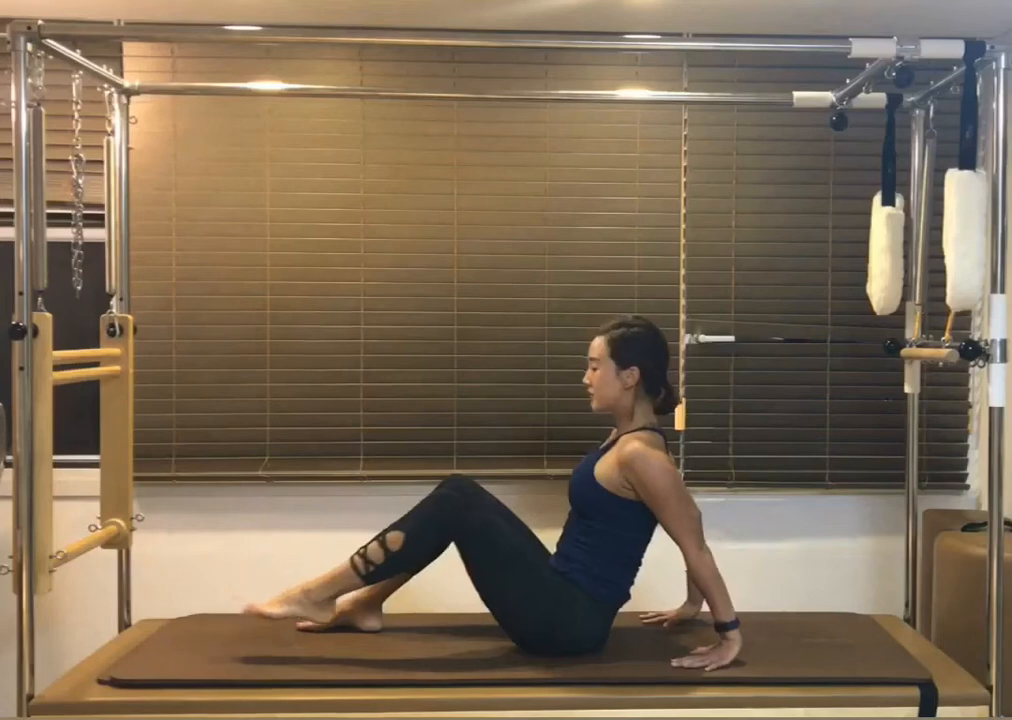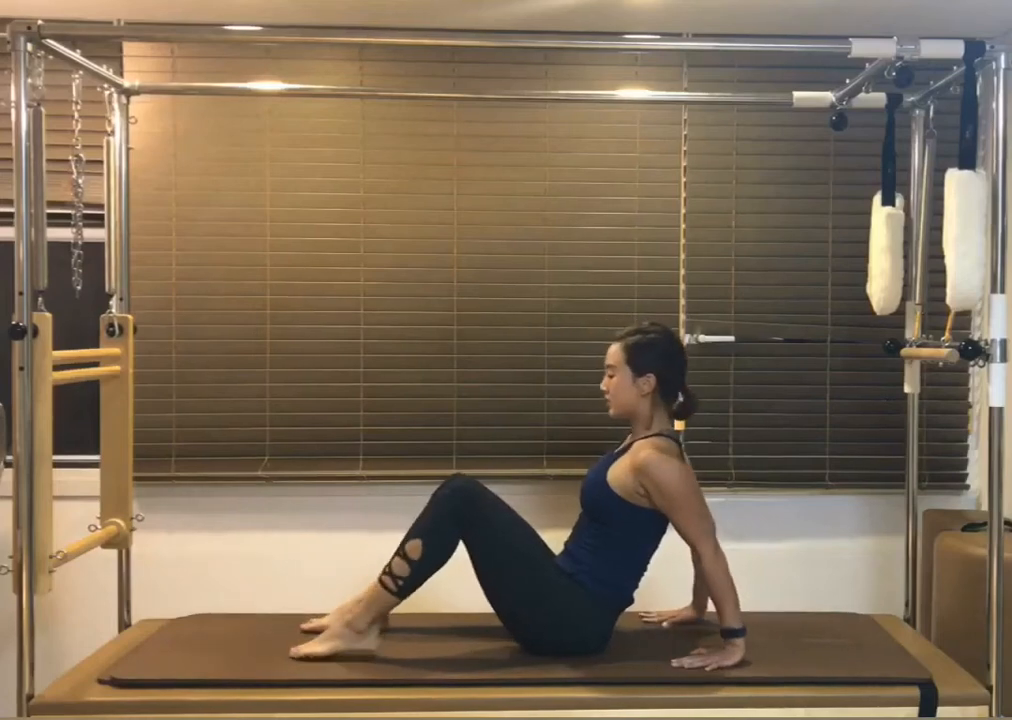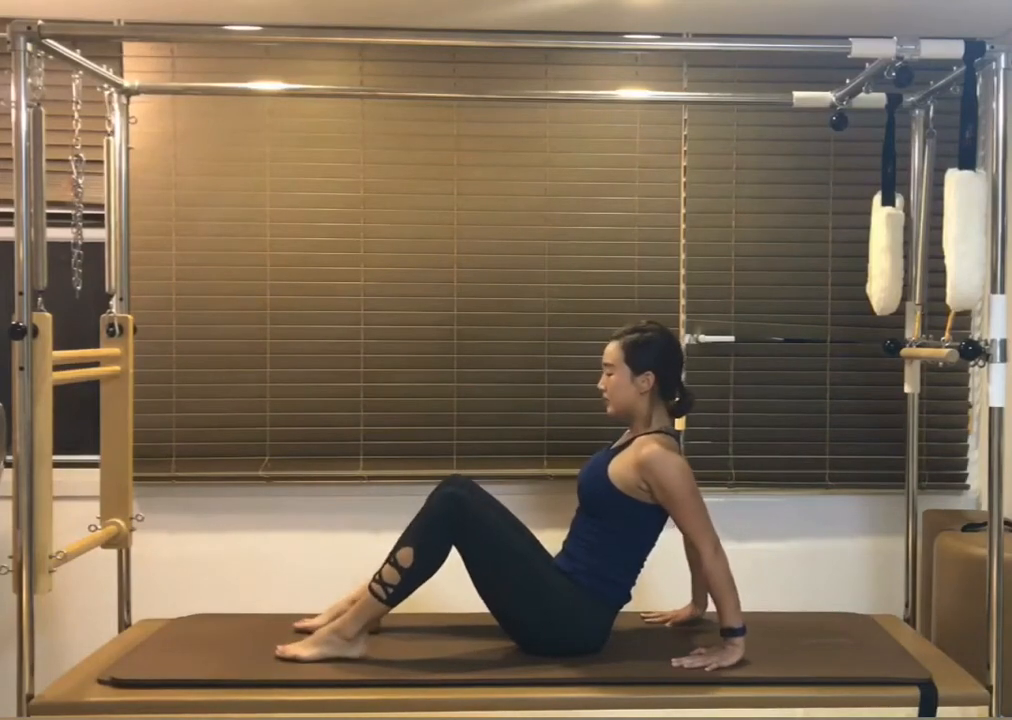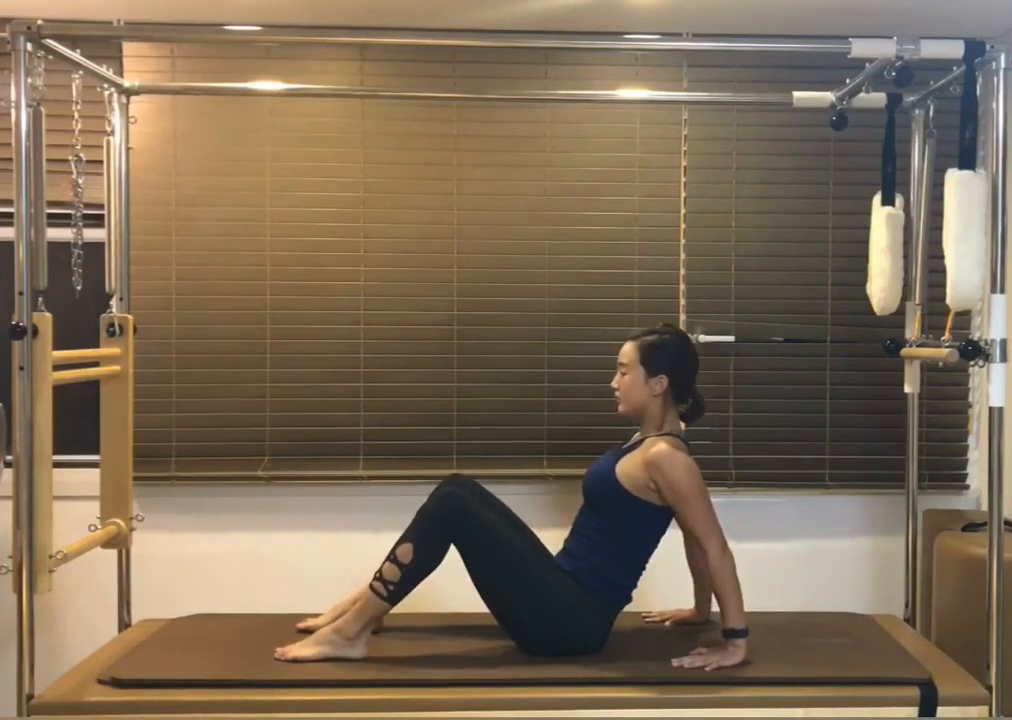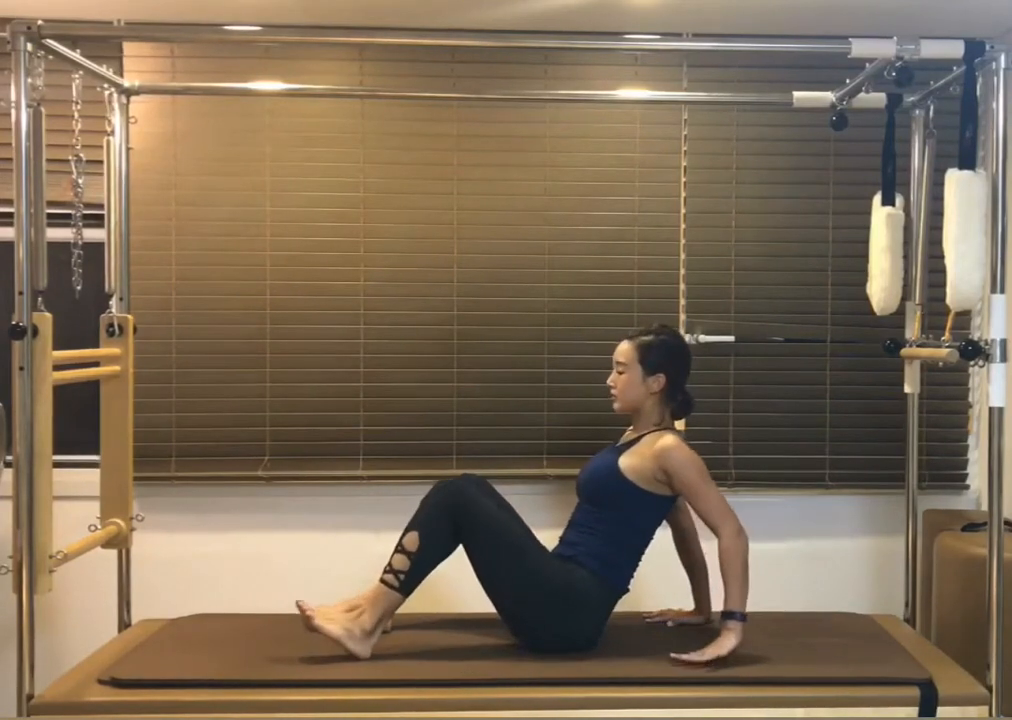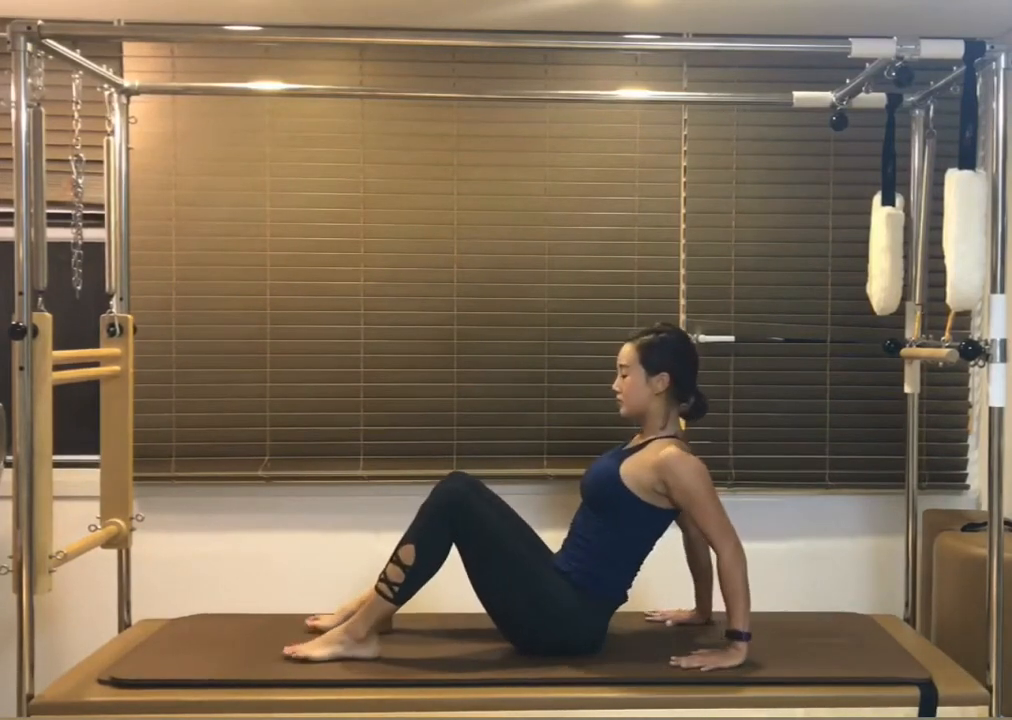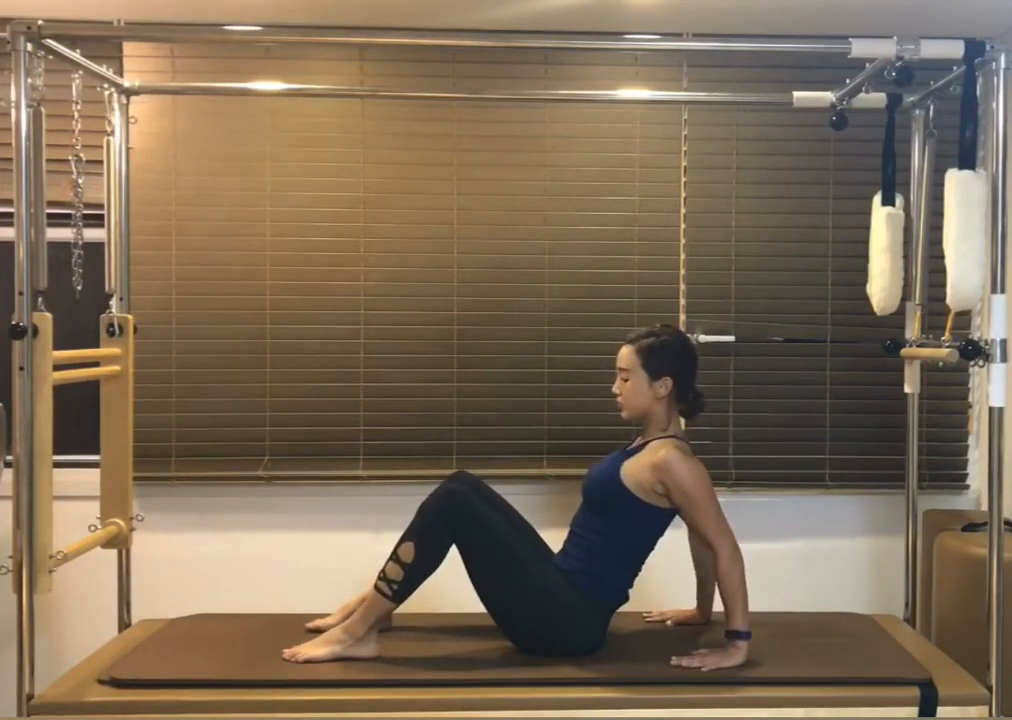
dt=0.7s
person 1, frame 1
left shoulder: (639, 455)
right shoulder: (630, 437)
left elbow: (695, 544)
right elbow: (692, 516)
left wrist: (729, 636)
right wrist: (691, 604)
left hip: (567, 621)
right hip: (561, 596)
left knee: (450, 509)
right knee: (458, 490)
left ankle: (319, 596)
right ankle: (365, 604)
person 1, frame 2
left shoulder: (652, 461)
right shoulder: (647, 441)
left elbow: (708, 547)
right elbow: (704, 523)
left wrist: (733, 640)
right wrist: (696, 606)
left hip: (570, 621)
right hip: (565, 595)
left knee: (459, 502)
right knee: (461, 491)
left ankle: (358, 626)
right ankle: (370, 606)
person 1, frame 3
left shoulder: (655, 457)
right shoulder: (640, 438)
left elbow: (708, 546)
right elbow: (692, 534)
left wrist: (733, 639)
right wrist: (695, 605)
left hip: (570, 621)
right hip: (561, 595)
left knee: (452, 507)
right knee: (458, 491)
left ankle: (347, 633)
right ankle: (363, 603)
person 1, frame 4
left shoulder: (665, 458)
right shoulder: (648, 441)
left elbow: (716, 547)
right elbow: (693, 535)
left wrist: (735, 641)
right wrist: (700, 610)
left hip: (568, 621)
right hip: (561, 595)
left knee: (451, 506)
right knee: (460, 490)
left ankle: (348, 632)
right ankle: (367, 603)
person 1, frame 5
left shoulder: (666, 451)
right shoulder: (636, 439)
left elbow: (732, 533)
right elbow: (685, 531)
left wrist: (732, 627)
right wrist: (701, 609)
left hip: (568, 610)
right hip: (559, 595)
left knee: (452, 497)
right knee: (467, 489)
left ankle: (364, 628)
right ankle: (376, 603)
person 1, frame 6
left shoulder: (672, 461)
right shoulder: (646, 443)
left elbow: (729, 547)
right elbow: (694, 532)
left wrist: (737, 642)
right wrist: (701, 611)
left hip: (566, 620)
right hip: (559, 591)
left knee: (453, 503)
right knee: (460, 488)
left ankle: (358, 635)
right ankle: (376, 604)
person 1, frame 7
left shoulder: (670, 461)
right shoulder: (651, 444)
left elbow: (725, 548)
right elbow: (699, 535)
left wrist: (737, 643)
right wrist: (702, 611)
left hip: (567, 621)
right hip: (560, 591)
left knee: (451, 503)
right knee: (464, 487)
left ankle: (358, 633)
right ankle: (374, 602)
